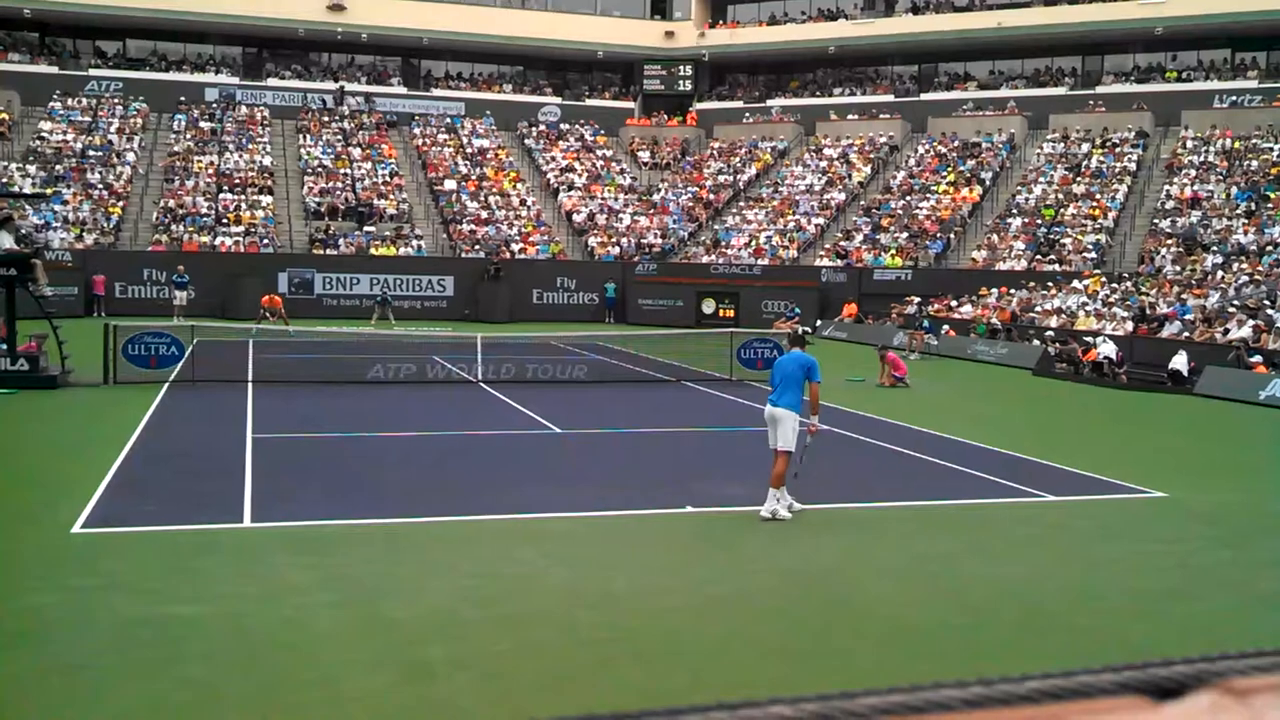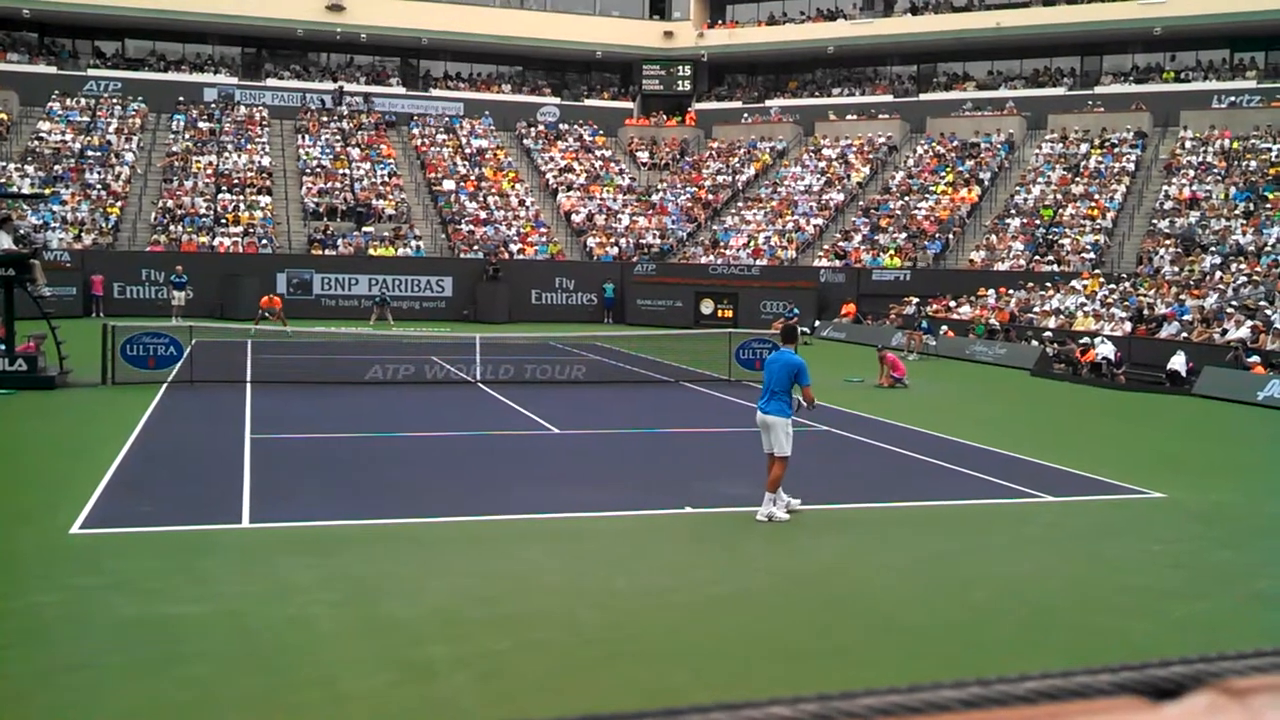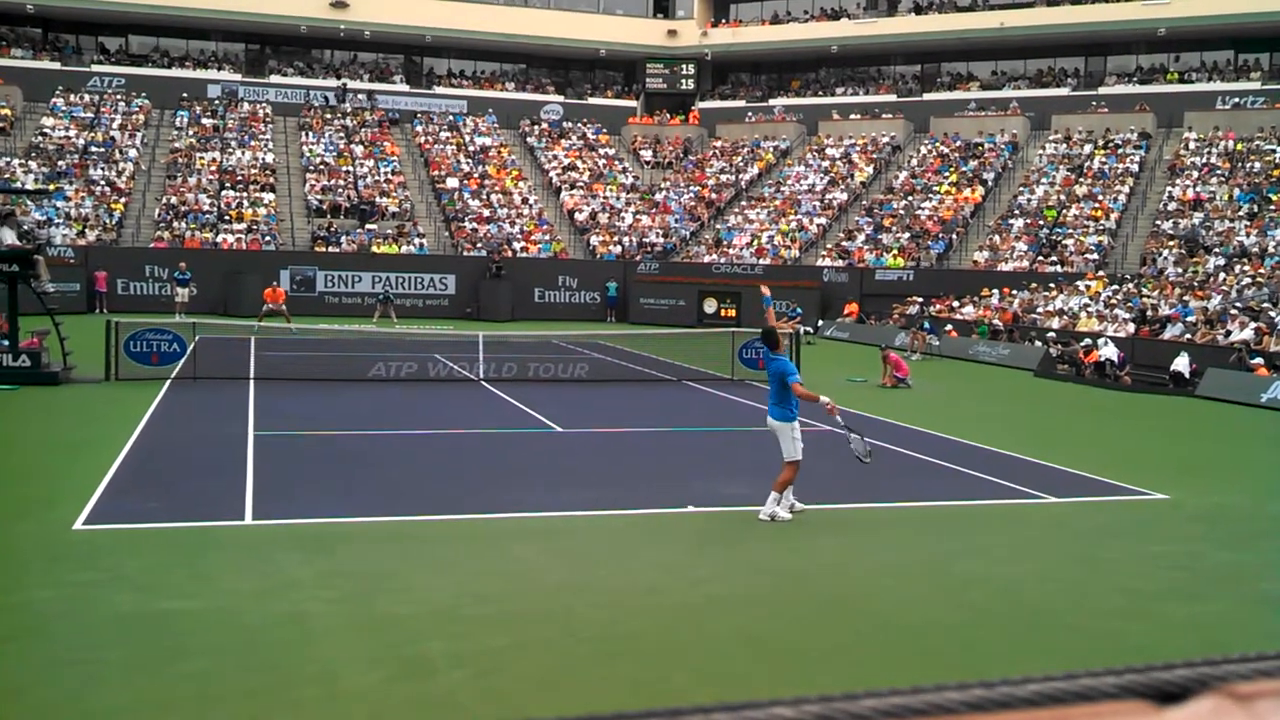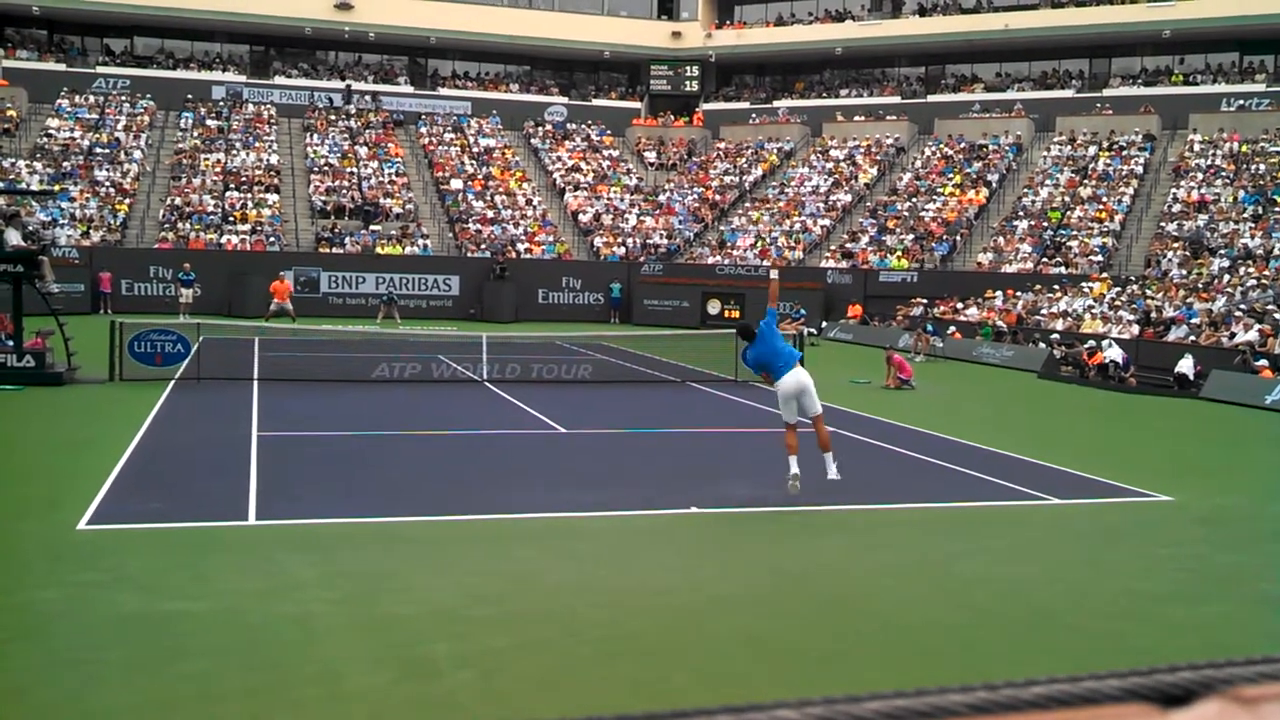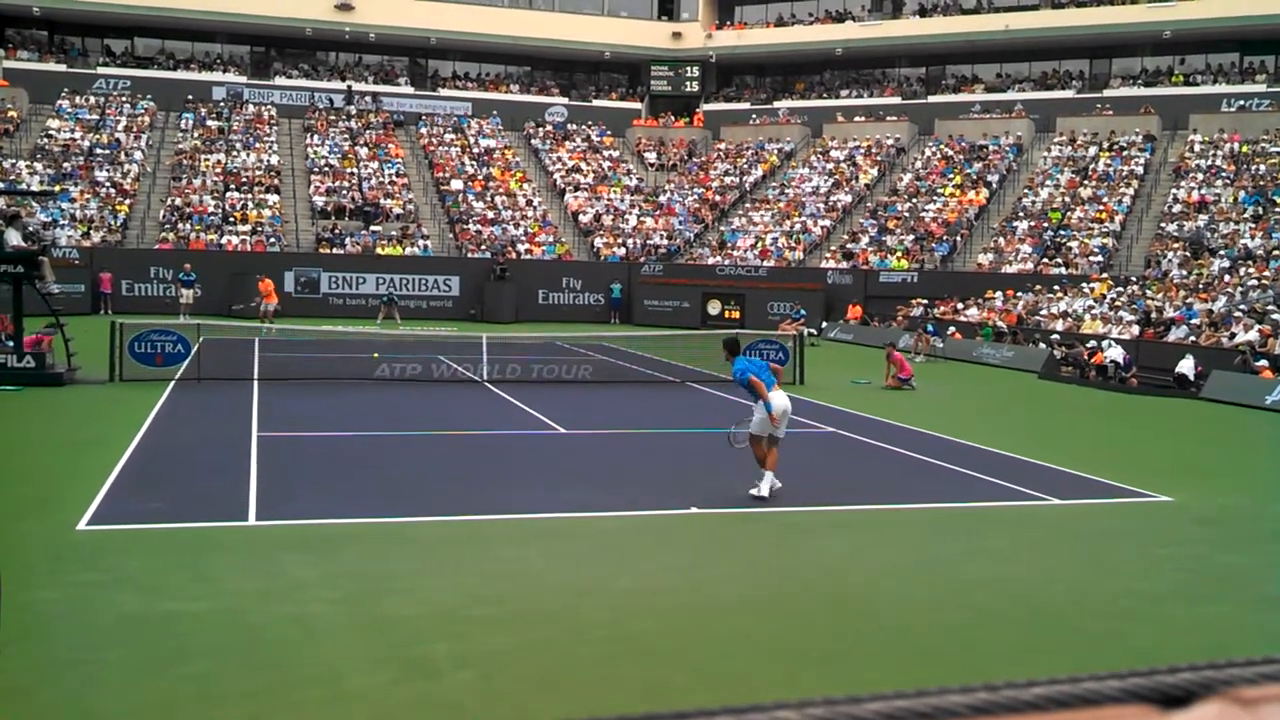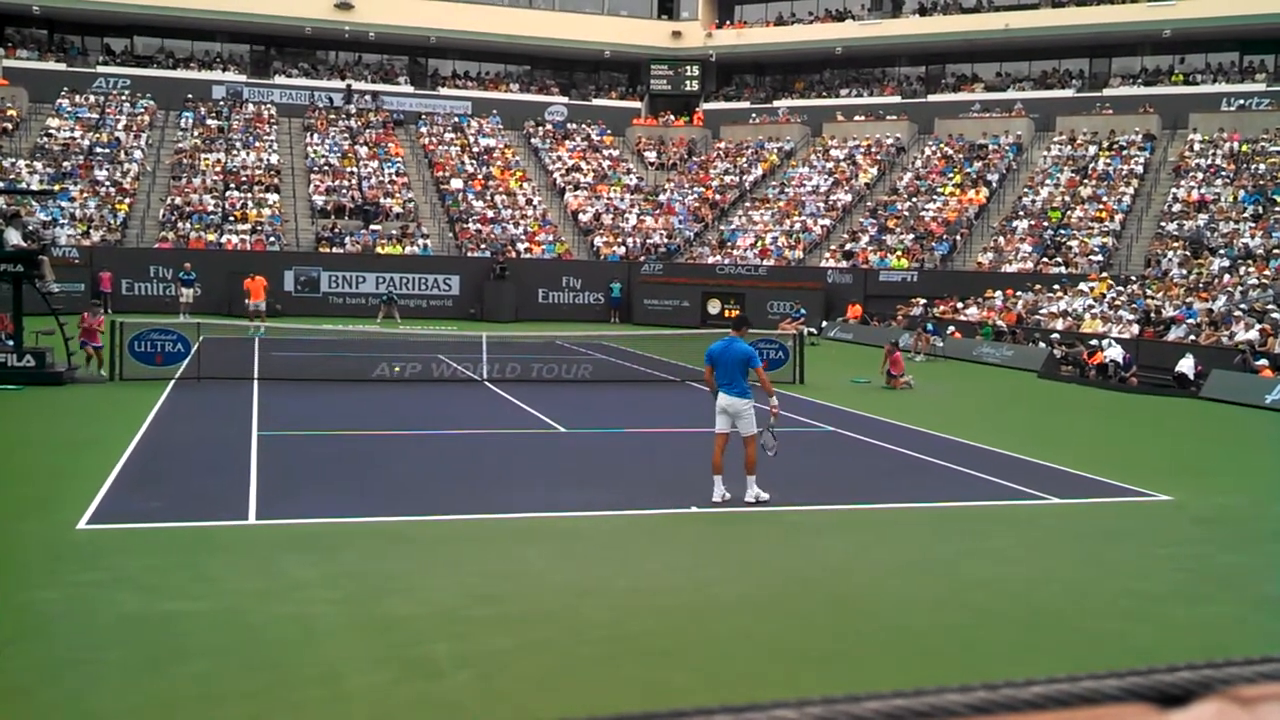
dt=0.7s
person 1, frame 1
left shoulder: (779, 361)
right shoulder: (810, 361)
right elbow: (813, 393)
right wrist: (814, 420)
left hip: (771, 408)
right hip: (788, 411)
left knee: (778, 456)
right knee: (783, 457)
left ankle: (783, 500)
right ankle: (770, 505)
person 1, frame 2
left shoulder: (770, 358)
right shoulder: (798, 363)
right elbow: (807, 397)
right wrist: (812, 402)
left hip: (763, 412)
right hip: (779, 415)
left knee: (773, 459)
right knee: (781, 461)
left ankle: (781, 500)
right ankle: (766, 509)
person 1, frame 3
left shoulder: (768, 355)
right shoulder: (786, 367)
left elbow: (771, 324)
right elbow: (799, 393)
left wrist: (767, 299)
right wrist: (824, 400)
left hip: (775, 416)
right hip: (785, 420)
left knee: (793, 459)
right knee: (792, 465)
left ankle: (786, 501)
right ankle: (770, 508)
person 1, frame 4
left shoulder: (748, 356)
right shoulder: (766, 330)
left elbow: (767, 380)
right elbow: (772, 302)
right wrist: (773, 274)
left hip: (784, 386)
right hip: (801, 377)
left knee: (790, 430)
right knee: (819, 424)
left ankle: (794, 469)
right ankle: (831, 469)
person 1, frame 5
left shoulder: (737, 369)
right shoulder: (752, 360)
left elbow: (759, 384)
right elbow: (779, 369)
left wrist: (769, 410)
left hip: (770, 403)
right hip: (784, 399)
left knee: (755, 441)
right knee: (772, 445)
left ankle: (770, 481)
right ankle: (766, 485)
person 1, frame 6
left shoulder: (713, 348)
right shoulder: (747, 351)
left elbow: (707, 377)
right elbow: (763, 378)
right wrist: (774, 401)
left hip: (722, 400)
right hip: (742, 402)
left knee: (719, 446)
right knee: (750, 445)
left ankle: (718, 491)
right ankle: (751, 491)
